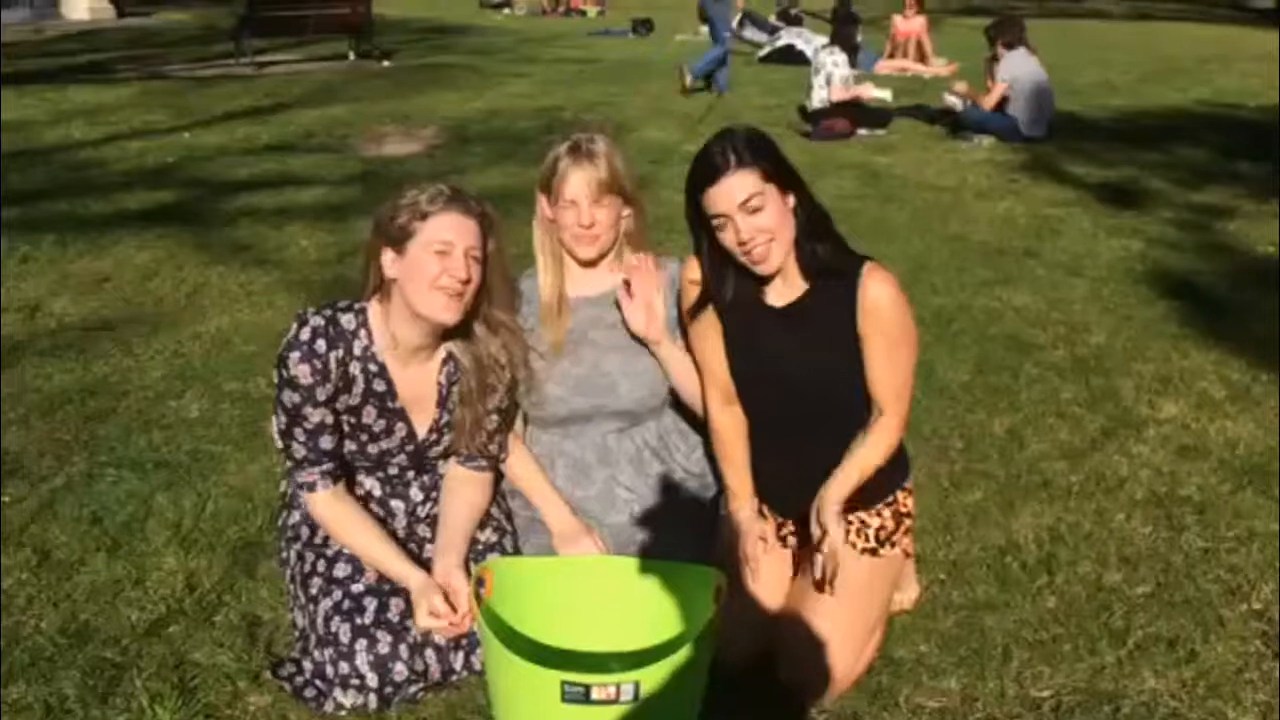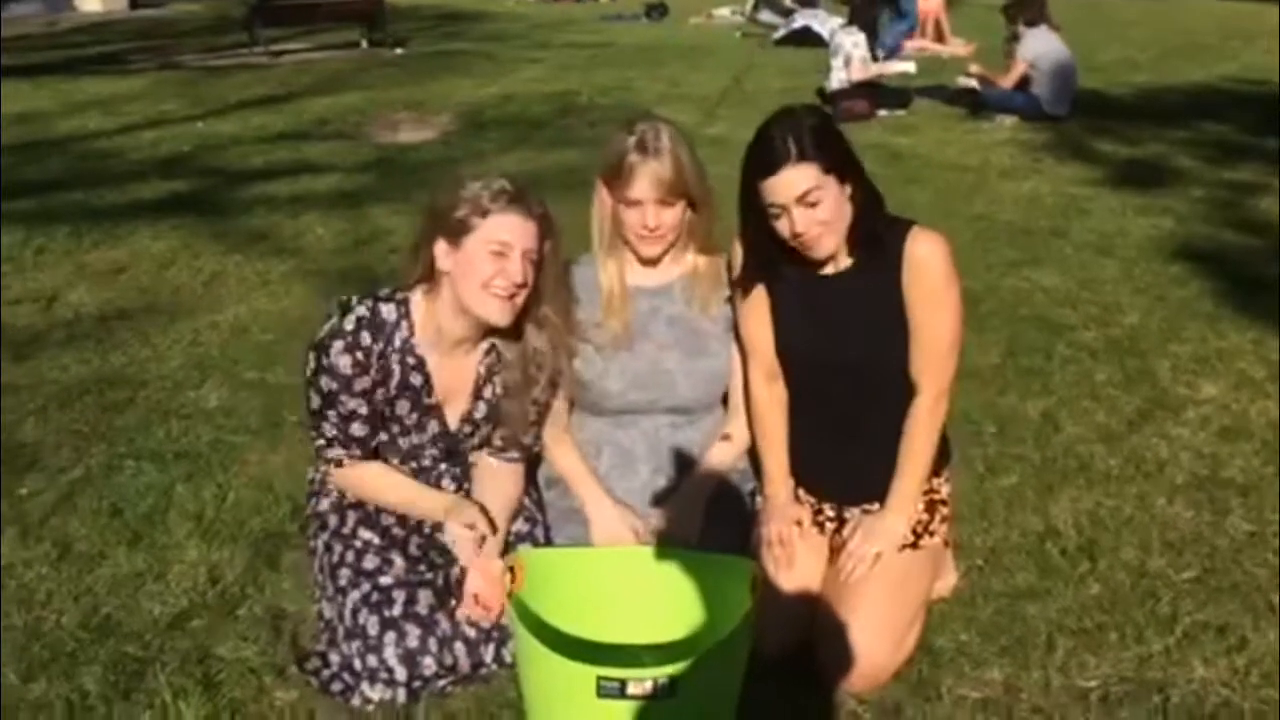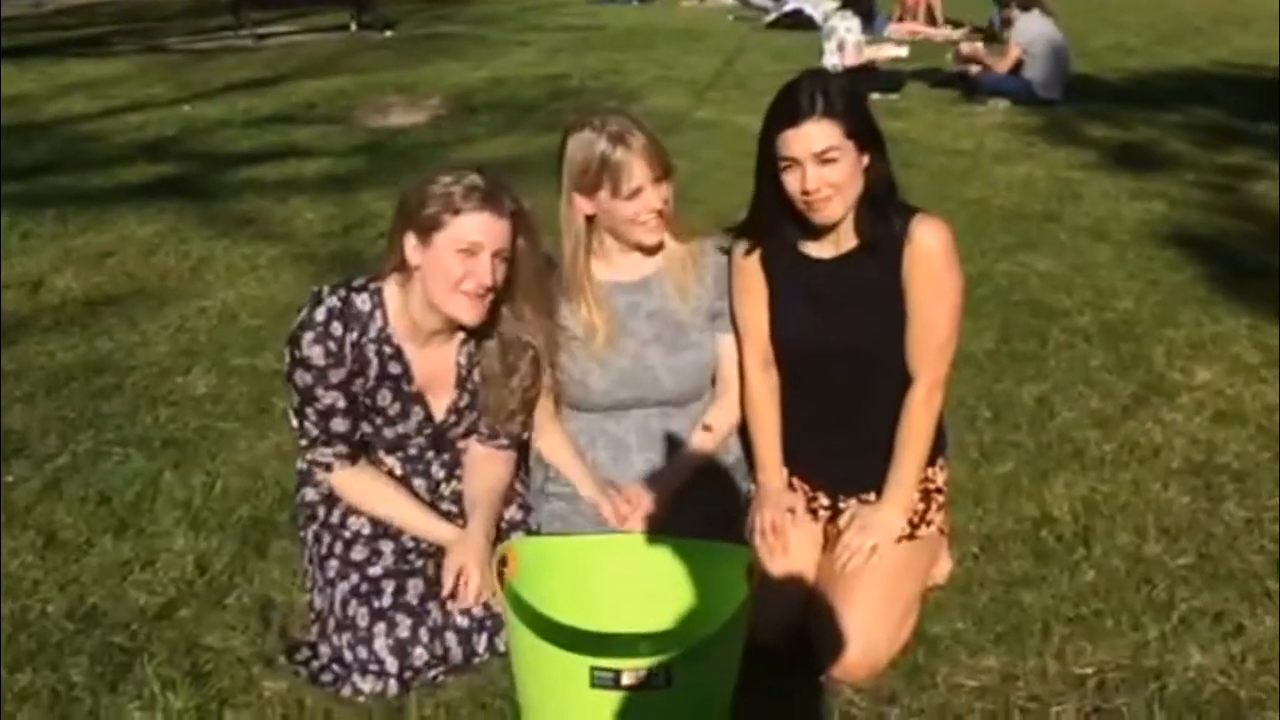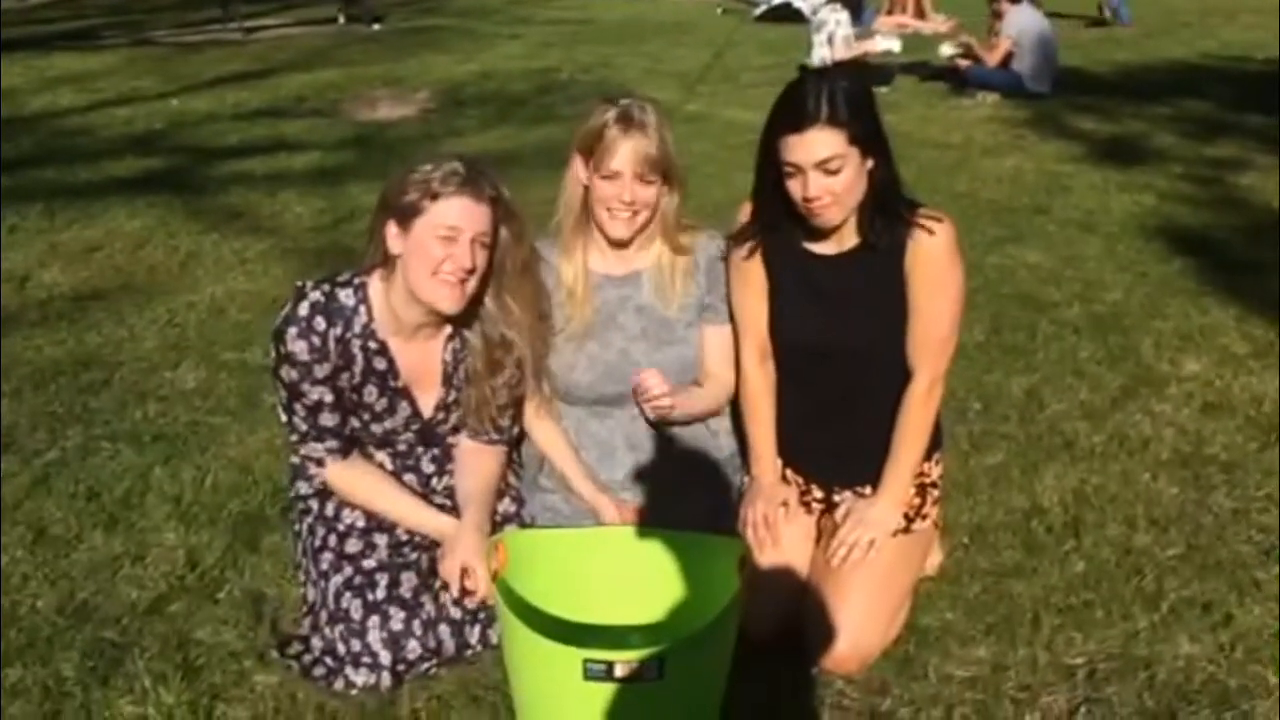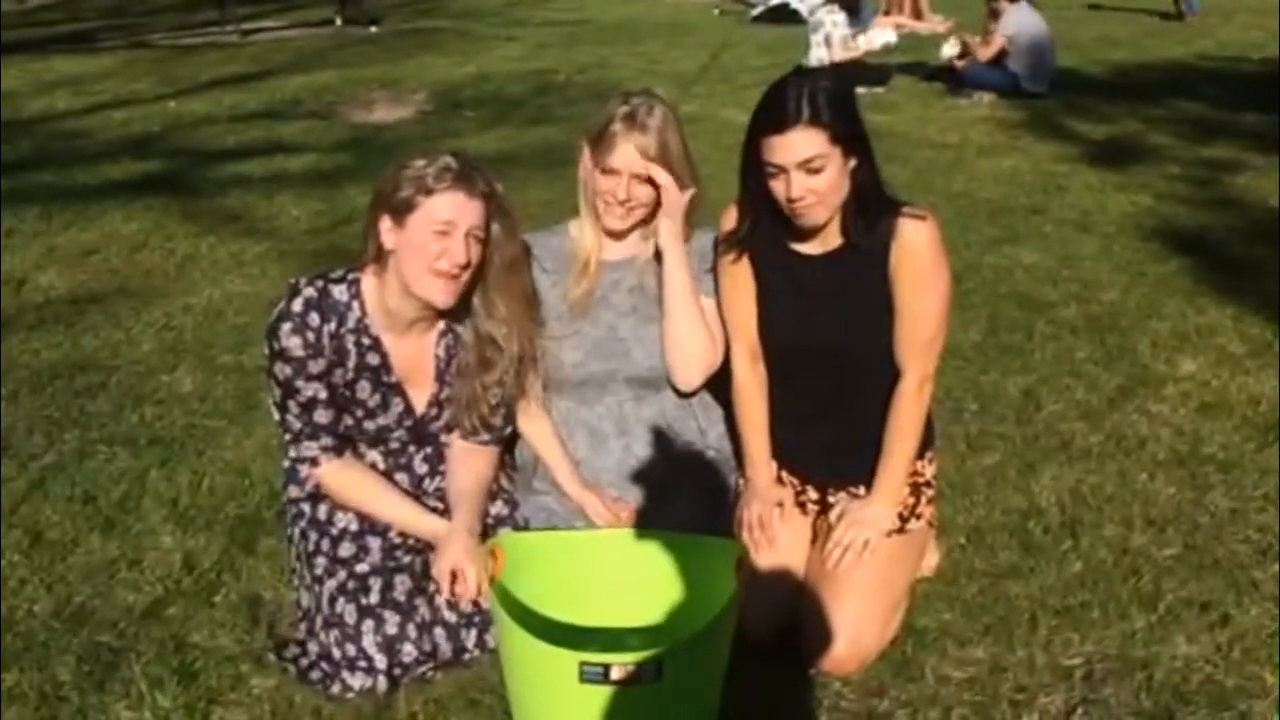
dt=1s
person 1, frame 1
left shoulder: (869, 290)
right shoulder: (704, 283)
left elbow: (890, 416)
right elbow: (724, 404)
left wrist: (833, 492)
right wrist: (743, 511)
left hip: (861, 499)
right hip: (768, 500)
left knee: (810, 676)
right knee: (730, 650)
left ankle: (884, 574)
right ankle: (827, 575)
person 1, frame 2
left shoulder: (918, 253)
right shoulder: (756, 257)
left elbow: (931, 393)
right elbow: (766, 379)
left wrist: (894, 516)
right wrist: (776, 492)
left hip: (900, 486)
right hip: (805, 486)
left knee: (853, 667)
right knee: (767, 639)
left ankle: (921, 564)
right ankle: (847, 568)
person 1, frame 3
left shoulder: (920, 241)
right shoulder: (759, 241)
left elbow: (926, 383)
right elbow: (759, 366)
left wrist: (891, 510)
right wrist: (770, 483)
left hip: (896, 473)
right hip: (798, 472)
left knee: (848, 658)
right knee: (763, 629)
left ankle: (916, 551)
right ankle: (839, 553)
person 1, frame 4
left shoulder: (923, 240)
right shoulder: (759, 229)
left elbow: (925, 379)
right elbow: (755, 358)
left wrist: (887, 504)
right wrist: (764, 477)
left hip: (889, 466)
right hip: (792, 462)
left knee: (841, 650)
right knee: (754, 622)
left ankle: (908, 542)
right ankle: (821, 543)
person 1, frame 5
left shoulder: (907, 236)
right shoulder: (745, 229)
left elbow: (915, 377)
right elbow: (747, 360)
left wrist: (882, 502)
right wrist: (759, 478)
left hip: (881, 465)
right hip: (785, 462)
left knee: (836, 650)
right knee: (752, 622)
left ankle: (904, 545)
right ankle: (823, 541)
person 2, frame 1
left shoulder: (489, 347)
right shoulder: (319, 343)
left elbow: (471, 465)
right elbow: (321, 490)
left wrist: (448, 563)
right wrist: (414, 580)
left hip: (447, 514)
right hip: (341, 522)
right knee: (370, 671)
person 2, frame 2
left shoulder: (532, 344)
right shoulder: (360, 333)
left elbow: (503, 457)
right elbow: (347, 467)
left wrist: (486, 552)
right wrist: (447, 511)
left hip: (481, 505)
right hip: (372, 511)
right knee: (399, 664)
left ankle: (454, 583)
person 2, frame 3
left shoulder: (508, 328)
right shoulder: (332, 326)
left elbow: (493, 444)
right elbow: (340, 467)
left wrist: (478, 534)
right wrist: (451, 538)
left hip: (468, 496)
right hip: (361, 503)
right knee: (390, 650)
person 2, frame 4
left shoulder: (494, 322)
right shoulder: (317, 321)
left elbow: (484, 439)
right elbow: (332, 461)
left wrist: (473, 526)
right wrist: (446, 530)
left hip: (461, 495)
right hip: (353, 500)
right knee: (382, 647)
person 2, frame 5
left shoulder: (484, 318)
right shoulder: (310, 317)
left elbow: (476, 439)
right elbow: (323, 461)
left wrist: (464, 530)
right wrist: (437, 532)
left hip: (454, 498)
right hip: (347, 502)
right knee: (373, 654)
person 3, frame 1
left shoulder: (668, 284)
right shoulder: (519, 302)
left wrist: (658, 339)
right wrist: (562, 522)
left hip: (668, 509)
right hip: (556, 513)
person 3, frame 2
left shoulder: (726, 284)
right shoulder: (572, 288)
left elbow: (745, 411)
right elbow: (549, 420)
left wrist: (691, 498)
right wrist: (599, 506)
left hip: (705, 505)
right hip: (590, 509)
person 3, frame 3
left shoulder: (710, 267)
right shoulder: (552, 286)
left elbow: (733, 393)
right elbow: (540, 414)
left wrist: (666, 485)
right wrist: (595, 493)
left hip: (697, 502)
right hip: (584, 511)
person 3, frame 4
left shoulder: (704, 259)
right shoulder: (542, 271)
left elbow: (721, 384)
right elbow: (534, 404)
left wrist: (674, 402)
right wrist: (592, 494)
left hip: (690, 486)
right hip: (574, 491)
person 3, frame 5
left shoulder: (700, 253)
right shoulder: (538, 259)
left elbow: (691, 373)
right elbow: (524, 398)
left wrist: (672, 245)
right wrist: (576, 488)
left hip: (682, 483)
right hip: (566, 492)
